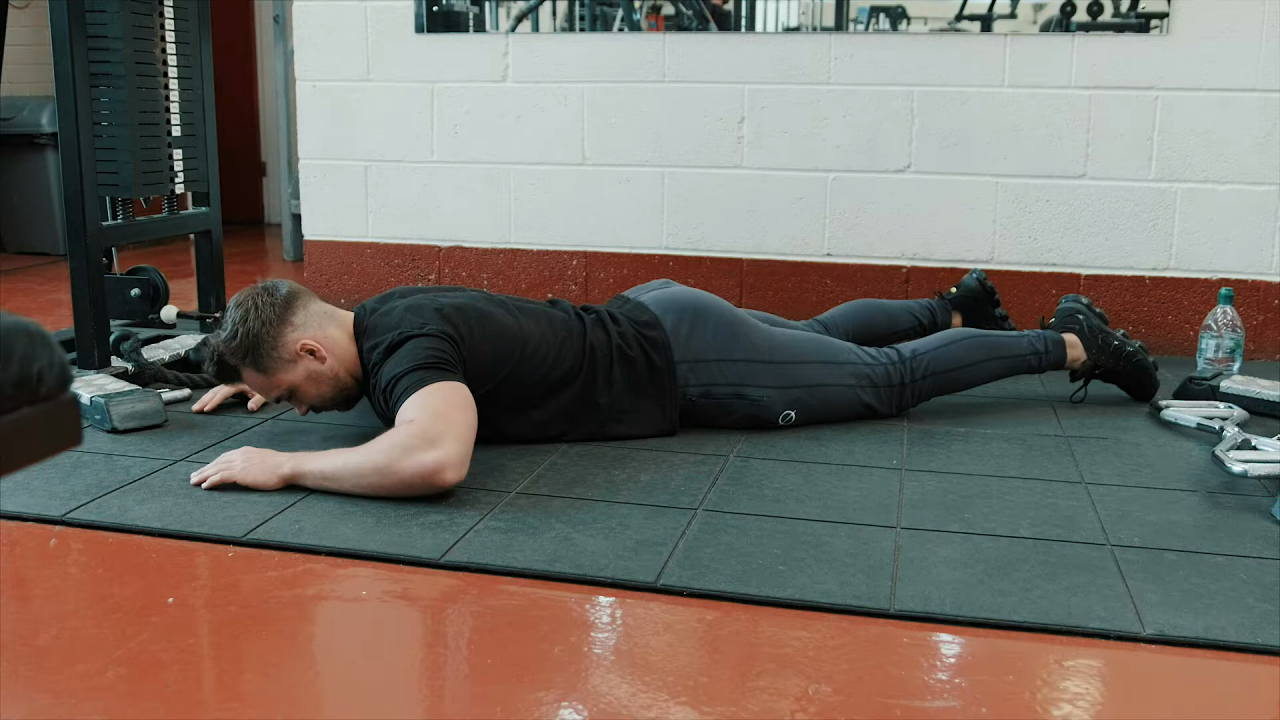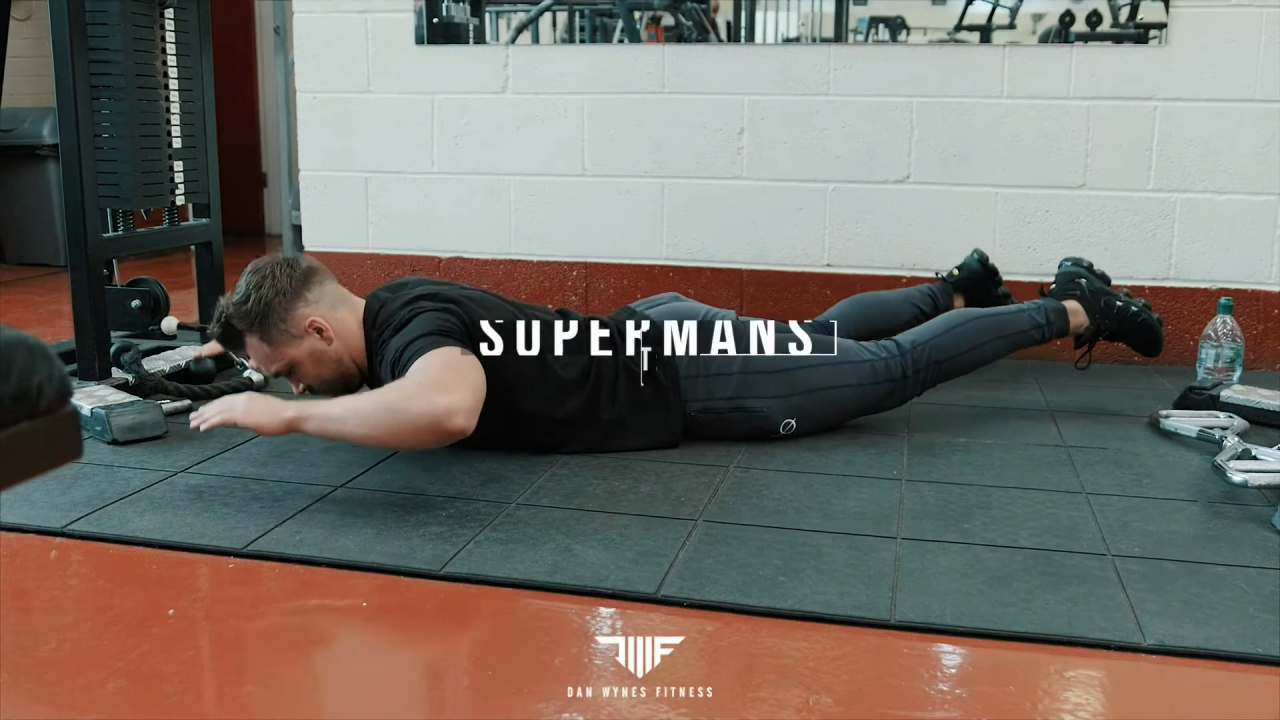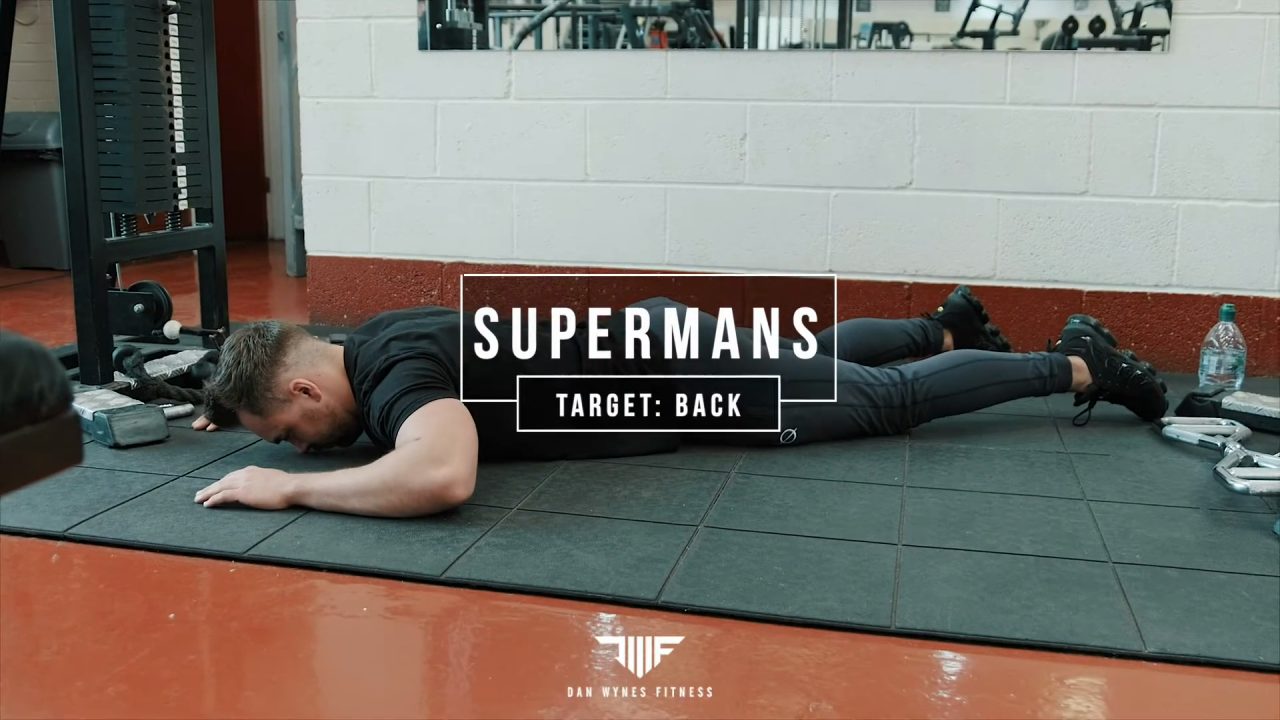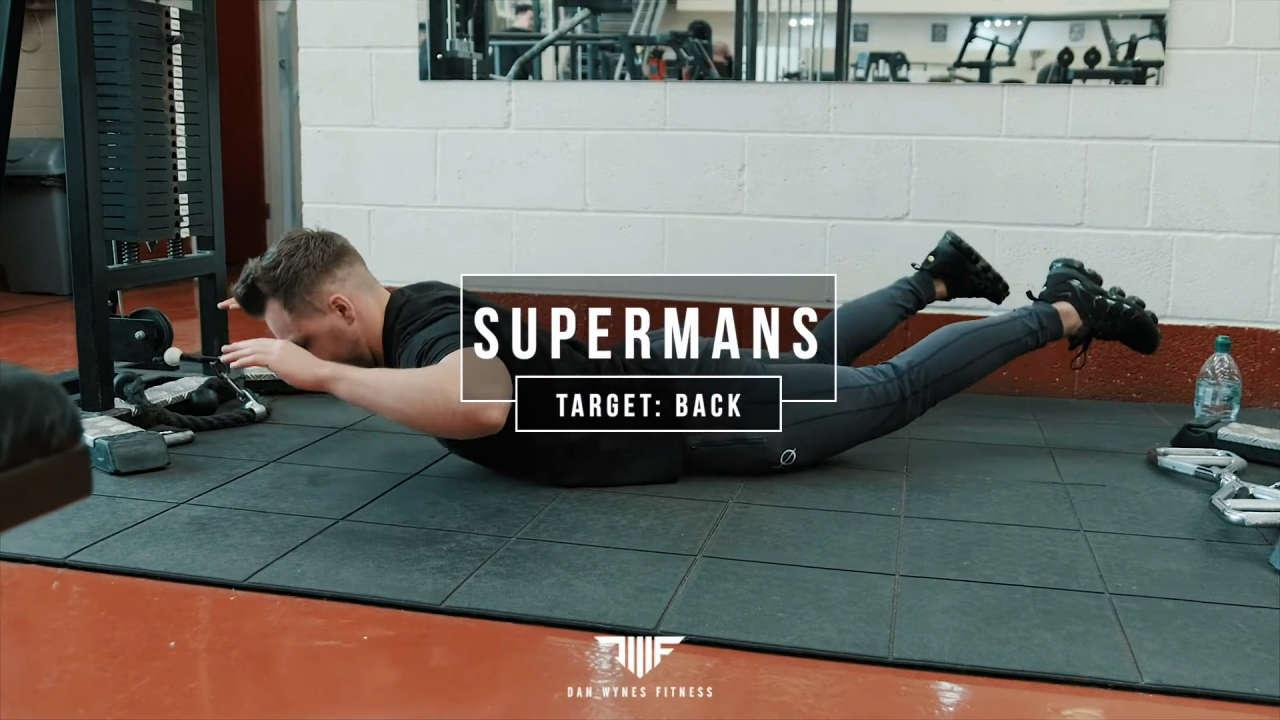
dt=1s
person 1, frame 1
left shoulder: (404, 346)
right shoulder: (376, 319)
left elbow: (433, 461)
left wrist: (284, 465)
right wrist: (253, 377)
left hip: (681, 362)
right hip: (650, 323)
left knee: (887, 380)
right knee: (818, 335)
left ankle: (1073, 344)
right ankle: (954, 309)
person 1, frame 2
left shoulder: (414, 328)
right shoulder: (385, 311)
left elbow: (450, 411)
left wrist: (286, 414)
right wrist: (248, 338)
left hip: (687, 378)
right hip: (656, 334)
left knee: (889, 372)
right knee: (816, 343)
left ankle: (1075, 311)
right ankle: (959, 290)
person 1, frame 3
left shoulder: (395, 376)
right shoulder: (369, 343)
left elbow: (441, 478)
left wrist: (288, 488)
right wrist: (241, 403)
left hip: (679, 381)
right hip: (647, 340)
left knee: (888, 401)
right knee: (812, 356)
left ankle: (1079, 365)
right ankle: (946, 330)
person 1, frame 4
left shoulder: (433, 329)
right shoulder: (407, 311)
left elbow: (482, 409)
left wrist: (311, 374)
right wrist: (276, 319)
right hip: (653, 372)
left knee: (892, 393)
right knee: (813, 355)
left ankle: (1066, 311)
right ankle: (936, 273)
